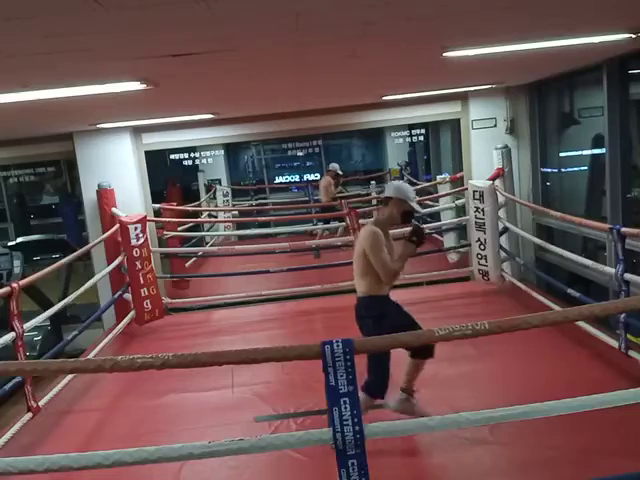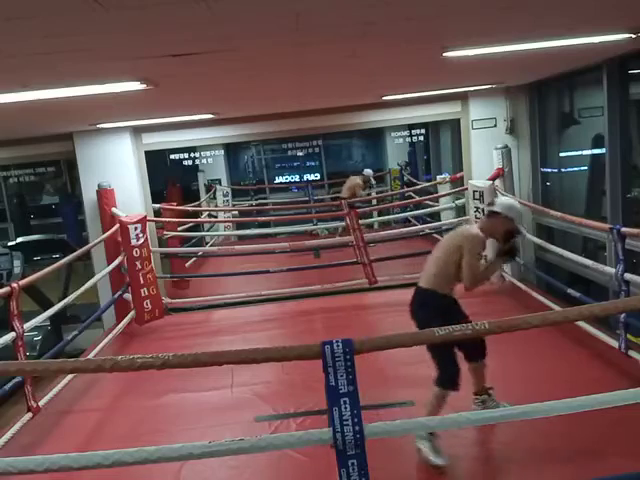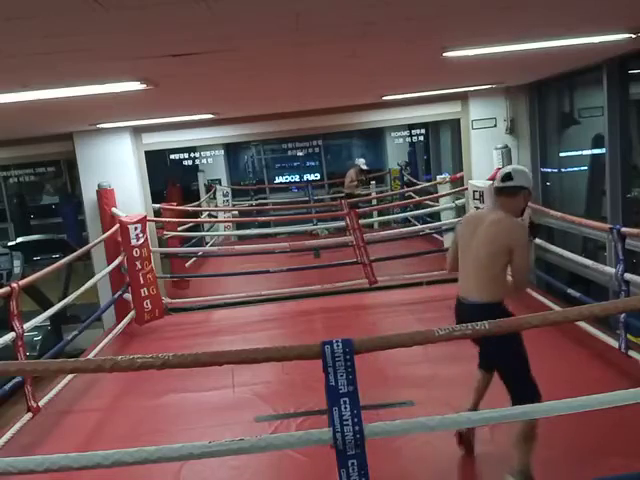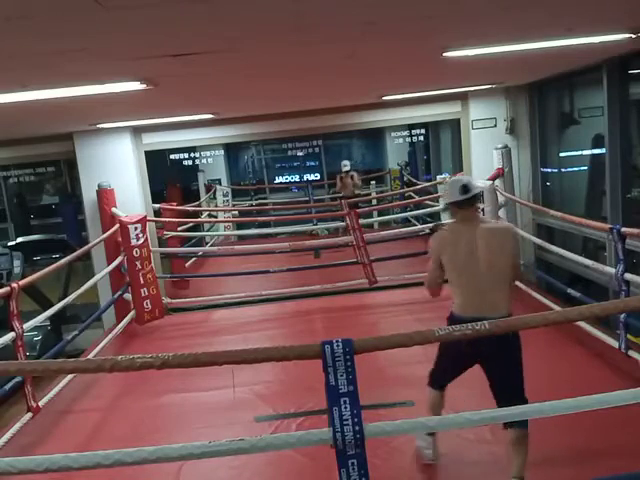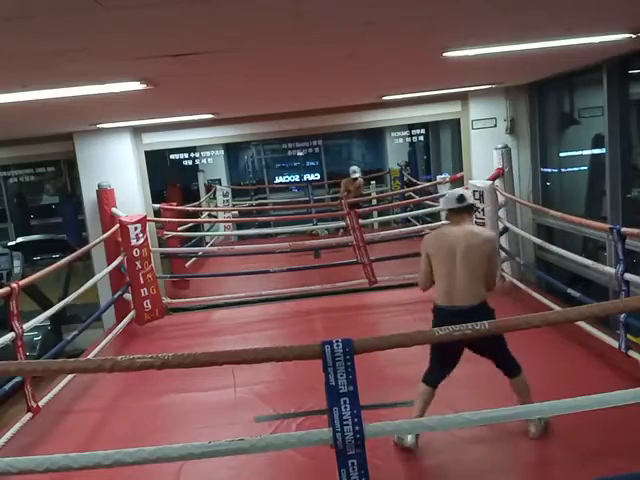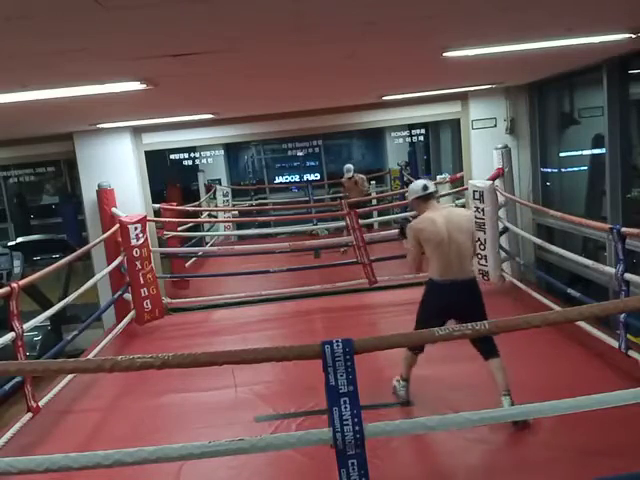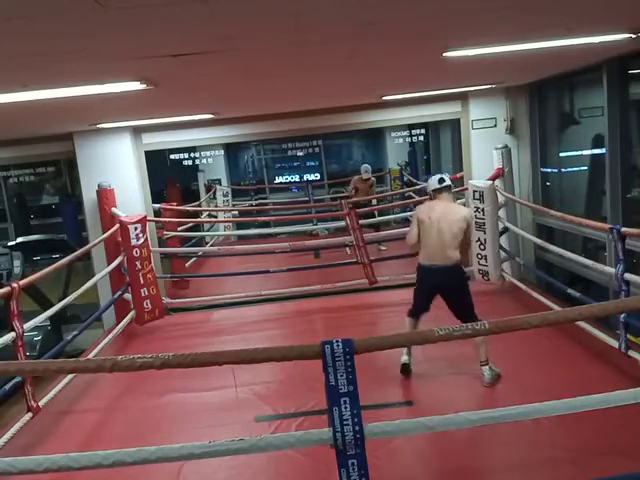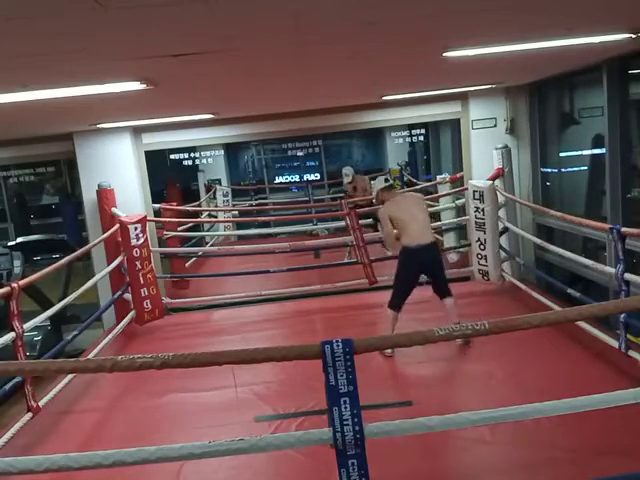
dt=0.5s
person 1, frame 1
left shoulder: (382, 232)
right shoulder: (372, 234)
left elbow: (390, 266)
right elbow: (389, 275)
left wrist: (408, 245)
right wrist: (410, 246)
left hip: (383, 303)
right hip: (372, 310)
left knee: (424, 344)
right knee: (378, 382)
left ankle: (405, 398)
person 1, frame 2
left shoulder: (471, 233)
right shoulder: (476, 238)
left elbow: (467, 274)
right elbow: (470, 282)
left wrist: (494, 261)
right wrist: (498, 261)
left hip: (442, 301)
right hip: (428, 303)
left knee: (475, 345)
right knee: (449, 372)
left ankle: (481, 396)
right ankle: (427, 436)
person 1, frame 3
left shoulder: (469, 220)
right shoulder: (515, 228)
left elbow: (452, 266)
right elbow: (521, 283)
left hip: (464, 309)
right hip: (488, 314)
left knee: (493, 358)
right knee: (527, 395)
person 1, frame 4
left shoulder: (441, 240)
right shoulder: (508, 233)
left elbow: (433, 289)
right elbow: (515, 277)
left hip: (461, 327)
right hip: (501, 329)
left knee: (438, 378)
right knee: (513, 404)
left ankle: (428, 441)
person 1, frame 5
left shoulder: (430, 241)
right shoulder: (488, 237)
left elbow: (424, 284)
right elbow: (490, 284)
left hip: (445, 316)
right hip: (477, 314)
left knee: (434, 373)
right knee: (510, 367)
left ankle: (410, 432)
right ankle: (534, 421)
person 1, frame 6
left shoulder: (416, 227)
right shoulder: (466, 215)
left elbow: (416, 268)
left wrist: (410, 244)
left hip: (438, 291)
right hip: (468, 288)
right knee: (488, 346)
left ankle: (403, 384)
right ankle: (507, 401)
person 1, frame 7
left shoulder: (420, 211)
right shoulder: (464, 213)
left elbow: (411, 242)
right elbow: (465, 246)
left hip: (426, 272)
right hip: (452, 272)
left knee: (415, 311)
right knee: (471, 321)
left ankle: (406, 354)
right ankle: (486, 370)
person 1, frame 8
left shoulder: (385, 209)
right shoulder: (418, 198)
left elbow: (389, 241)
left hip: (411, 254)
right hip: (431, 249)
left knee: (396, 300)
right knee: (443, 291)
